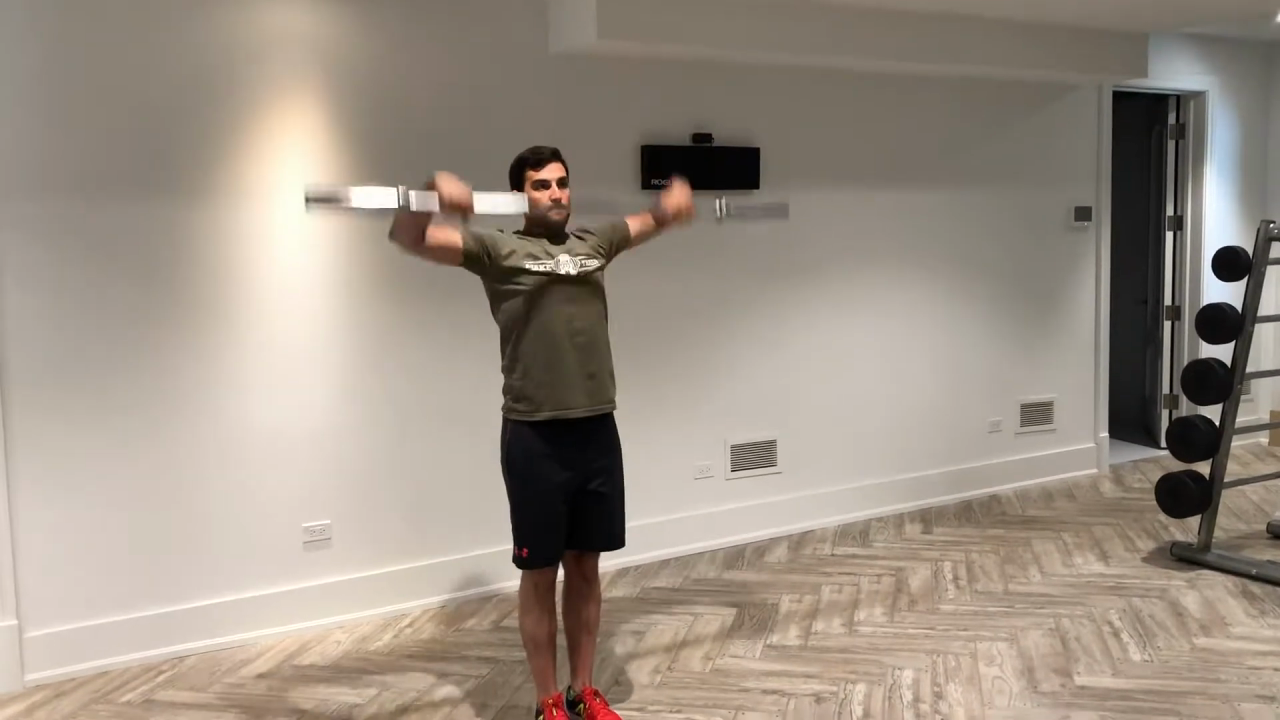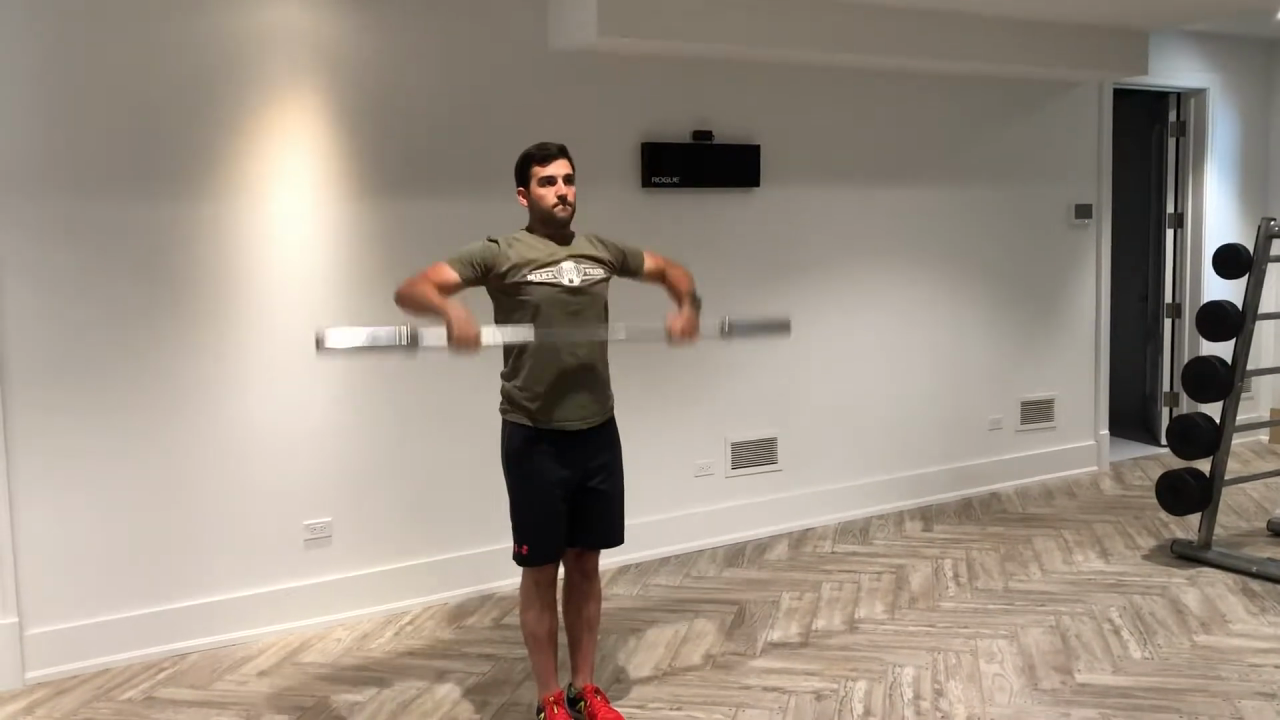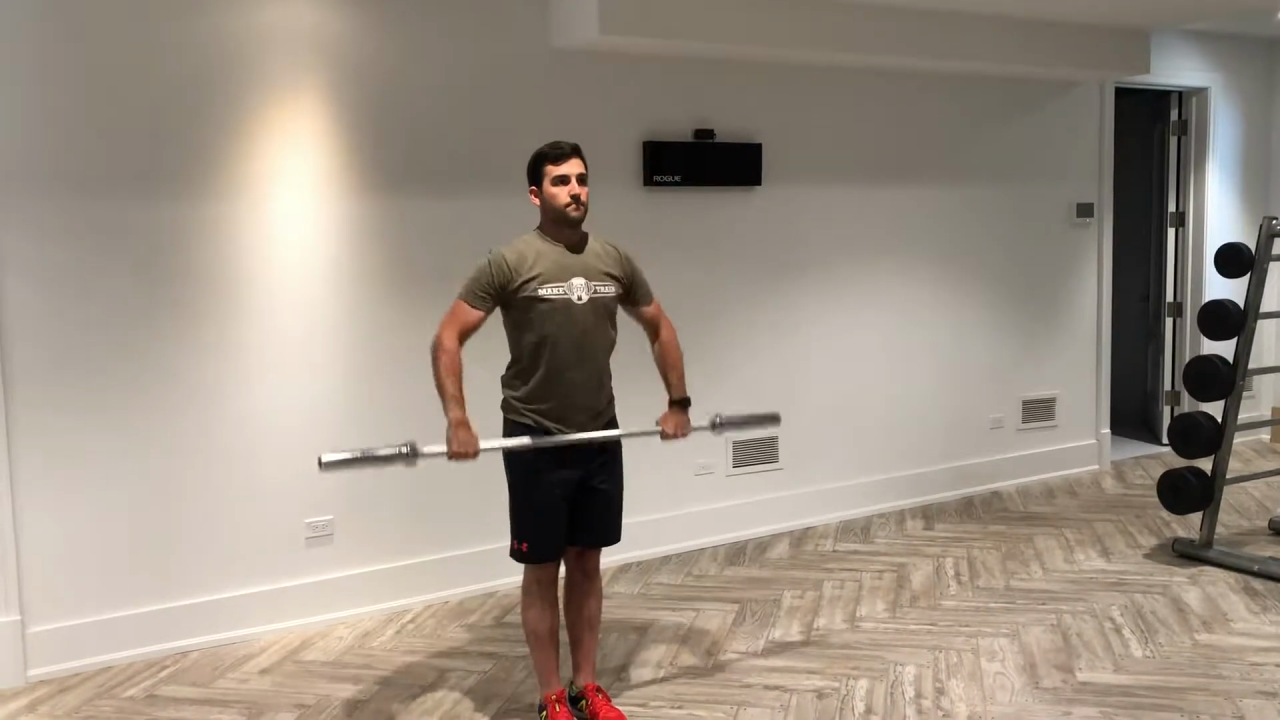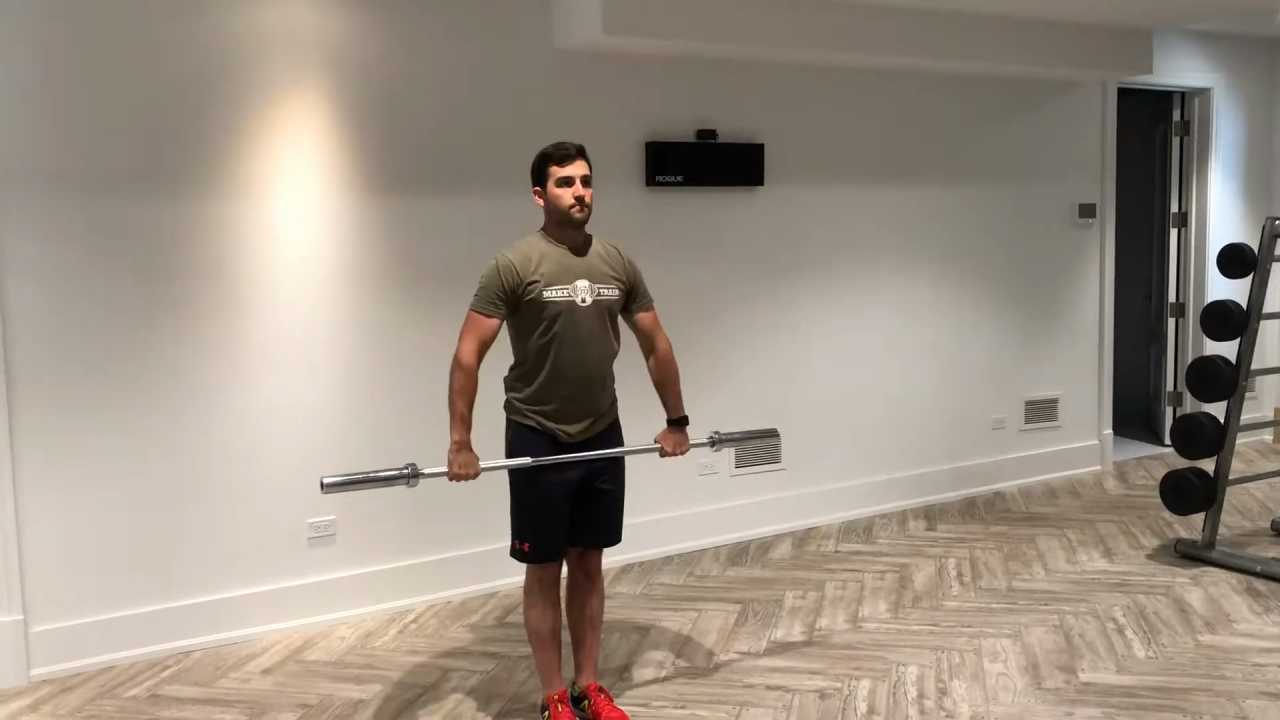
dt=0.2s
person 1, frame 1
left shoulder: (595, 242)
right shoulder: (497, 250)
left elbow: (652, 217)
right elbow: (407, 237)
left wrist: (674, 199)
right wrist: (436, 194)
left hip: (598, 431)
right hip: (533, 437)
left knee: (585, 564)
right knee: (541, 572)
person 1, frame 2
left shoulder: (602, 249)
right shoulder: (499, 252)
left elbow: (667, 267)
right elbow: (411, 288)
left wrist: (687, 305)
right wrist: (449, 309)
left hip: (598, 432)
right hip: (533, 437)
left knee: (585, 562)
right knee: (540, 568)
person 1, frame 3
left shoulder: (614, 258)
right shoulder: (510, 262)
left elbow: (660, 327)
right elbow: (448, 336)
left wrist: (678, 402)
right wrist: (456, 418)
left hip: (599, 434)
right hip: (536, 439)
left knee: (586, 562)
right knee: (542, 568)
person 1, frame 4
left shoulder: (618, 263)
right shoulder: (514, 265)
left elbow: (655, 344)
right elbow: (467, 353)
left wrist: (676, 421)
right wrist: (459, 442)
left hip: (602, 434)
right hip: (538, 439)
left knee: (589, 562)
right knee: (545, 569)
